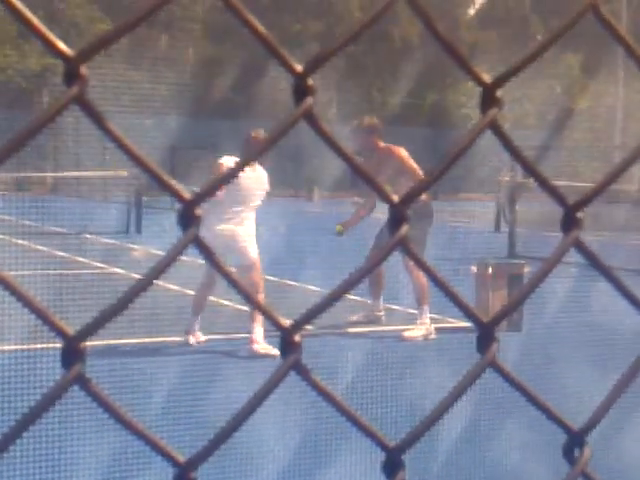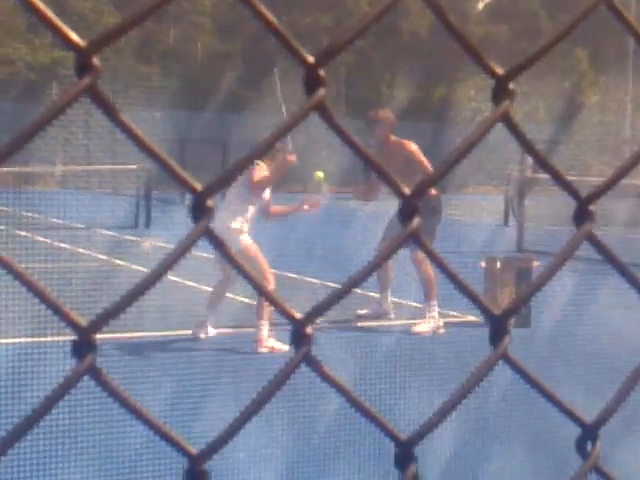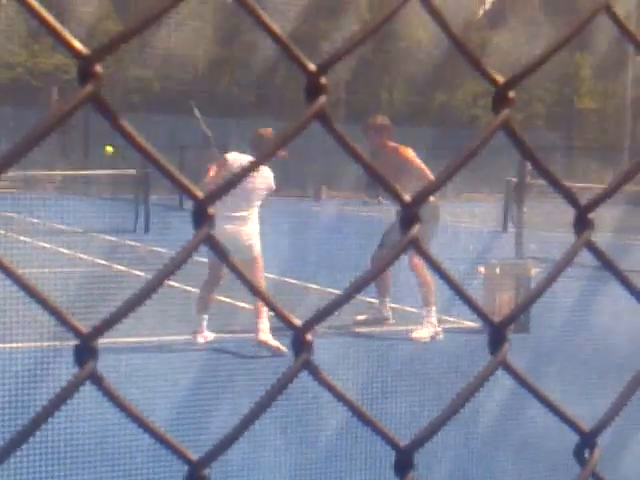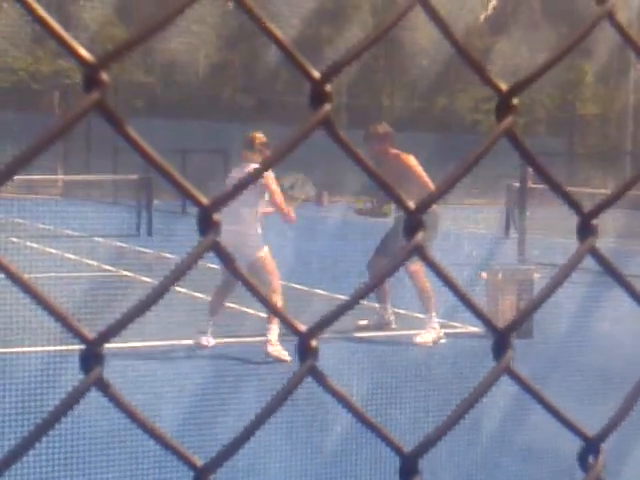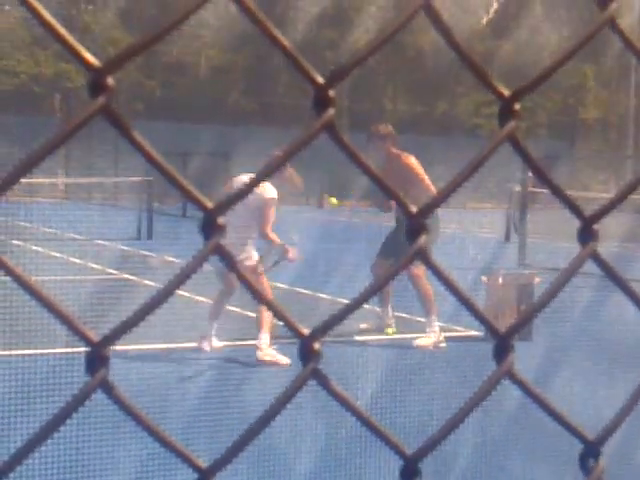
dt=0.4s
person 1, frame 1
left shoulder: (394, 153)
right shoulder: (368, 164)
left elbow: (421, 180)
right elbow: (369, 203)
left wrist: (400, 194)
right wrist: (348, 223)
left hip: (417, 210)
left knee: (410, 262)
right knee: (373, 257)
left ankle: (425, 322)
right ankle: (376, 310)
person 1, frame 2
left shoulder: (405, 148)
right shoulder: (380, 157)
left elbow: (430, 176)
right elbow: (371, 192)
left wrist: (410, 189)
right wrist: (353, 190)
left hip: (426, 204)
left knee: (418, 255)
right knee: (381, 251)
left ankle: (433, 316)
right ankle: (384, 305)
person 1, frame 3
left shoulder: (402, 154)
right shoulder: (377, 160)
left elbow: (430, 182)
left wrist: (407, 194)
left hip: (424, 210)
left knee: (415, 261)
right knee: (378, 258)
left ankle: (431, 322)
right ankle: (383, 310)
person 1, frame 4
left shoulder: (404, 161)
right shoulder: (381, 169)
left elbow: (430, 191)
left wrist: (408, 203)
left hip: (423, 218)
right hip: (404, 220)
left knee: (414, 268)
right knee: (375, 265)
left ankle: (434, 326)
right ankle: (385, 315)
person 1, frame 5
left shoulder: (405, 161)
right shoulder: (384, 169)
left elbow: (431, 193)
right elbow: (386, 205)
left wrist: (405, 201)
right hip: (404, 222)
left knee: (415, 271)
right knee: (378, 268)
left ankle: (434, 330)
right ankle: (386, 319)
person 2, frame 1
left shoulder: (226, 163)
right shoulder: (264, 178)
left elbow: (215, 195)
left hip: (214, 234)
right hip: (242, 239)
left knee: (208, 282)
right knee: (257, 292)
left ankle: (192, 331)
right ankle: (258, 339)
person 2, frame 2
left shoulder: (260, 170)
right shoulder: (258, 166)
left elbow: (266, 210)
right elbow: (256, 187)
left wrist: (297, 208)
right wrist: (280, 169)
left hip: (220, 229)
right hip: (232, 231)
left knee: (228, 278)
right knee: (267, 281)
left ankle: (205, 326)
right ankle: (263, 338)
person 2, frame 3
left shoulder: (230, 159)
right shoulder: (268, 177)
left elbow: (209, 188)
left wrist: (212, 170)
left hip: (218, 231)
right hip: (246, 237)
left knee: (213, 279)
right knee: (259, 288)
left ankle: (202, 329)
right ankle: (264, 333)
person 2, frame 4
left shoulder: (235, 173)
right shoulder: (264, 173)
right elbow: (279, 205)
left wrist: (261, 210)
right wrist: (289, 214)
left hip: (226, 236)
right hip: (250, 238)
left knee: (227, 284)
right knee: (274, 290)
left ankle: (207, 334)
right ankle: (273, 342)
person 2, frame 5
left shoulder: (240, 179)
right shoulder: (269, 193)
right elbow: (265, 231)
right wrist: (283, 247)
left hip: (218, 244)
right hip: (239, 249)
left knee: (228, 290)
right knee: (266, 298)
left ankle: (209, 337)
right ankle: (264, 348)
